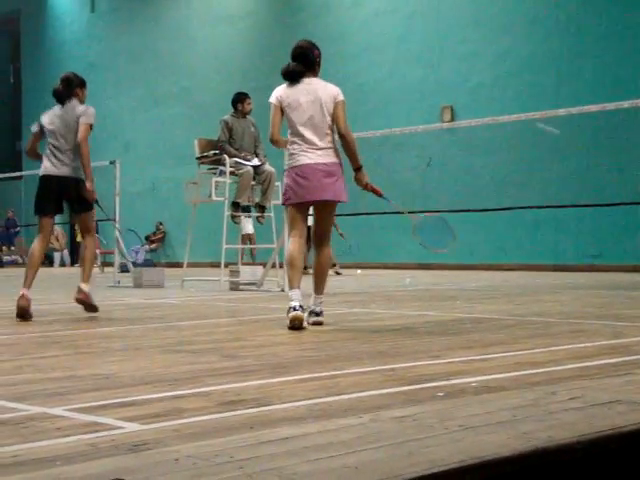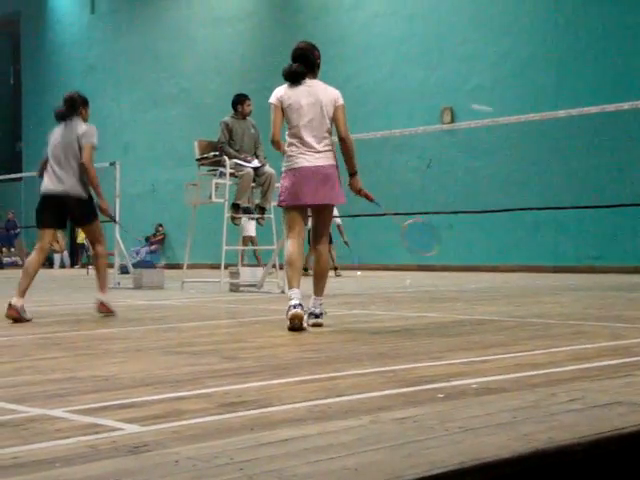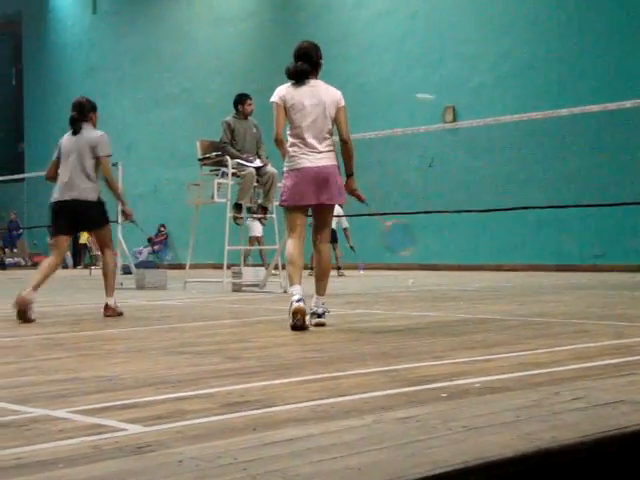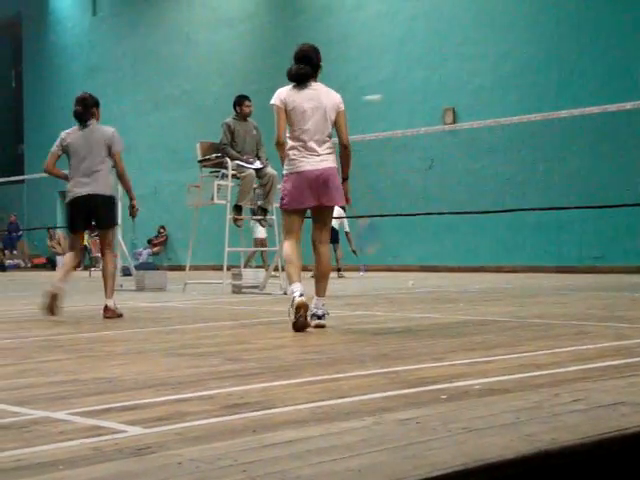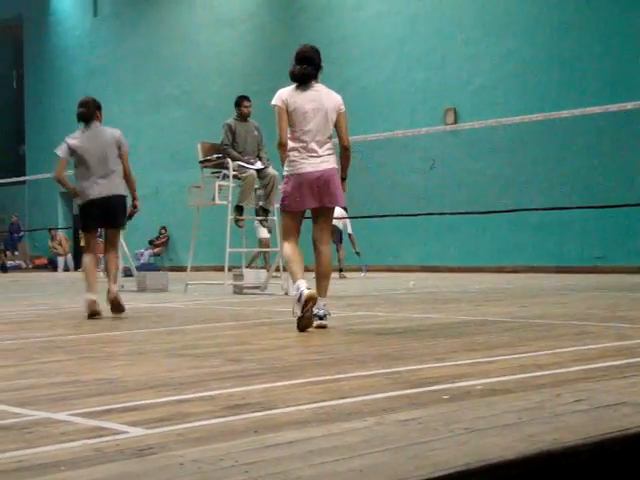
dt=0.1s
person 1, frame 1
left shoulder: (281, 93)
right shoulder: (332, 91)
left elbow: (274, 137)
right elbow: (344, 134)
right wrist: (358, 169)
left hip: (299, 168)
right hip: (328, 167)
left knee: (297, 237)
right knee: (323, 241)
left ankle: (295, 303)
right ankle: (317, 307)
person 1, frame 2
left shoulder: (280, 93)
right shoulder: (332, 93)
left elbow: (275, 138)
right elbow: (344, 138)
right wrist: (353, 174)
left hip: (297, 171)
right hip: (326, 169)
left knee: (294, 238)
right knee: (321, 241)
left ankle: (295, 302)
right ankle: (316, 307)
person 1, frame 3
left shoulder: (283, 92)
right shoulder: (334, 94)
left elbow: (278, 137)
right elbow: (345, 139)
right wrist: (350, 176)
left hip: (298, 170)
right hip: (327, 169)
left knee: (295, 238)
right knee: (322, 240)
left ankle: (297, 297)
right ankle: (319, 307)
person 1, frame 4
left shoulder: (283, 95)
right shoulder: (333, 97)
left elbow: (280, 140)
right elbow: (345, 143)
right wrist: (345, 178)
left hip: (297, 173)
right hip: (327, 171)
left knee: (291, 240)
right knee: (322, 241)
left ankle: (297, 292)
right ankle: (319, 309)
person 1, frame 5
left shoulder: (284, 95)
right shoulder: (334, 98)
left elbow: (282, 141)
right elbow: (345, 145)
right wrist: (343, 178)
left hip: (298, 174)
right hip: (328, 172)
left knee: (290, 240)
right knee: (322, 242)
left ankle: (302, 289)
right ankle: (321, 309)
person 2, frame 1
left shoulder: (48, 115)
right shoulder: (85, 111)
left elbow: (30, 150)
right elbow: (81, 140)
right wrist: (89, 178)
left hip: (48, 178)
right hip: (74, 178)
left knee: (42, 236)
right knee: (89, 234)
left ankle: (25, 294)
right ankle: (84, 288)
person 2, frame 2
left shoulder: (55, 133)
right shoulder: (87, 130)
left elbow: (43, 170)
right elbow: (86, 163)
right wrist: (101, 198)
left hip: (48, 194)
right hip: (76, 194)
left knee: (40, 250)
right knee: (99, 243)
left ankle: (16, 303)
right ankle: (102, 299)
person 2, frame 3
left shoulder: (64, 139)
right shoulder: (99, 137)
left elbow: (49, 175)
right elbow: (106, 174)
right wrist: (123, 203)
left hip: (61, 200)
right hip: (88, 199)
left knee: (56, 255)
right knee: (107, 249)
left ankle: (28, 295)
right ankle: (110, 303)
person 2, frame 4
left shoulder: (66, 135)
right shoulder: (110, 133)
left elbow: (49, 167)
right elbow: (120, 170)
right wrist: (132, 198)
left hip: (76, 198)
right hip: (103, 196)
left knee: (74, 250)
right knee: (108, 250)
left ankle: (57, 285)
right ankle: (109, 304)
person 2, frame 5
left shoulder: (71, 141)
right shoulder: (115, 134)
left elbow: (59, 175)
right elbow: (127, 171)
left wrist: (76, 192)
right wrist: (135, 198)
left hip: (89, 199)
right hip: (115, 196)
left knee: (90, 251)
right knee: (111, 248)
left ankle: (92, 298)
right ankle: (113, 290)
person 3, frame 1
left shoulder: (251, 121)
right shoulder: (227, 121)
left elbow: (258, 142)
right elbow: (223, 144)
left wrist: (260, 155)
right wrist: (239, 155)
left hip: (252, 159)
right hip: (235, 159)
left knee: (270, 171)
right knee: (248, 171)
left ankle: (262, 205)
right ankle: (237, 204)
person 3, frame 2
left shoulder: (251, 123)
right shoulder: (227, 122)
left elbow: (258, 144)
right elbow: (223, 146)
left wrist: (260, 157)
right wrist: (239, 156)
left hip: (252, 160)
right hip: (234, 160)
left knee: (270, 173)
right knee: (248, 172)
left ankle: (261, 206)
right ankle: (237, 205)
person 3, frame 3
left shoulder: (253, 123)
right shoulder: (229, 122)
left elbow: (260, 144)
right elbow: (225, 146)
left wrist: (262, 157)
right wrist: (241, 156)
left hip: (254, 160)
right hip: (236, 160)
left knee: (272, 173)
right knee: (250, 172)
left ankle: (264, 206)
right ankle: (239, 205)
person 3, frame 4
left shoulder: (253, 125)
right shoulder: (228, 124)
left elbow: (260, 146)
right elbow: (224, 147)
left wrist: (262, 158)
right wrist: (241, 158)
left hip: (254, 162)
right hip: (236, 162)
left knee: (272, 174)
right knee: (250, 173)
left ankle: (263, 208)
right ankle: (238, 207)
person 3, frame 5
left shoulder: (254, 125)
right shoulder: (230, 124)
left elbow: (261, 146)
right elbow: (226, 148)
left wrist: (263, 159)
right wrist: (242, 158)
left hip: (255, 163)
right hip: (237, 162)
left knee: (273, 175)
right knee: (251, 174)
left ankle: (264, 208)
right ankle: (239, 208)
